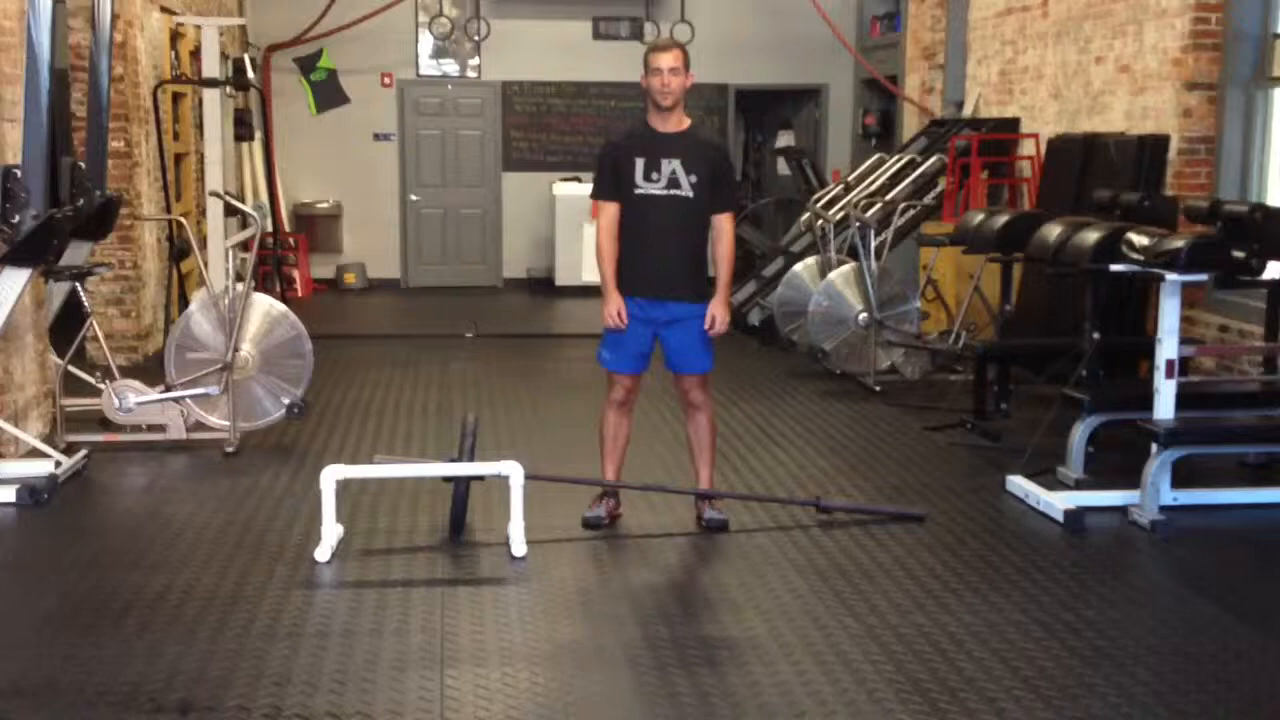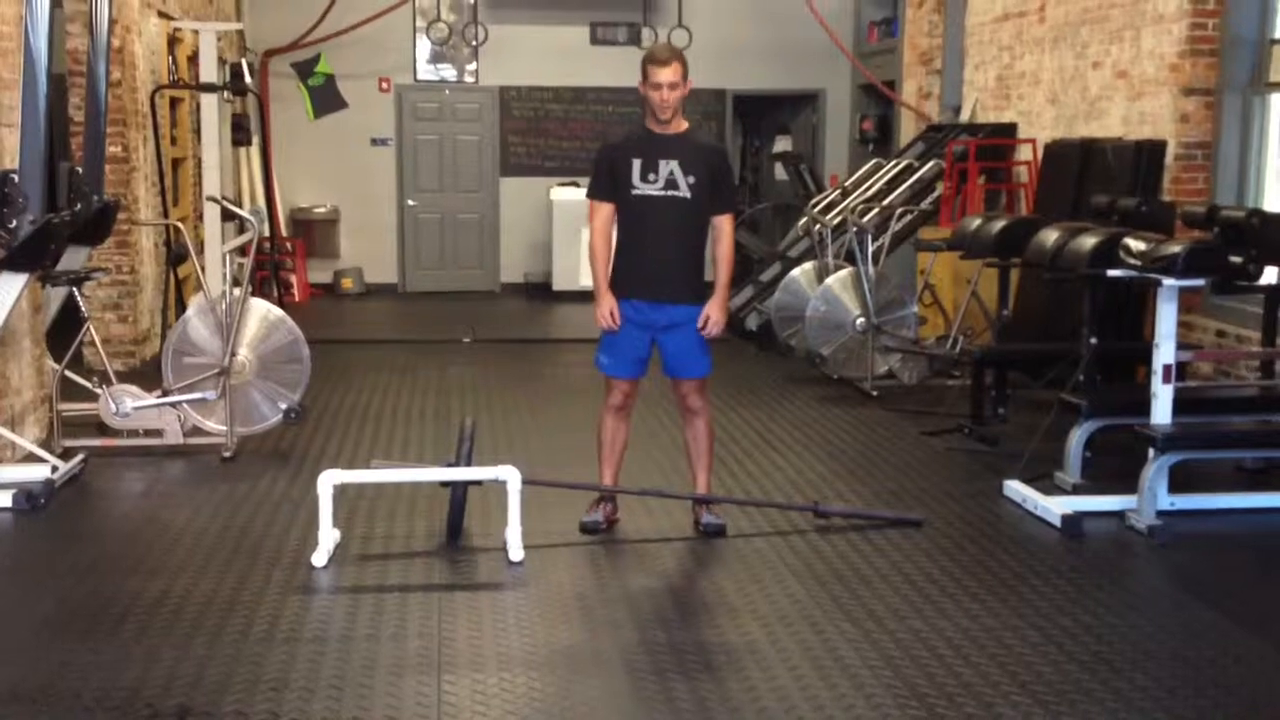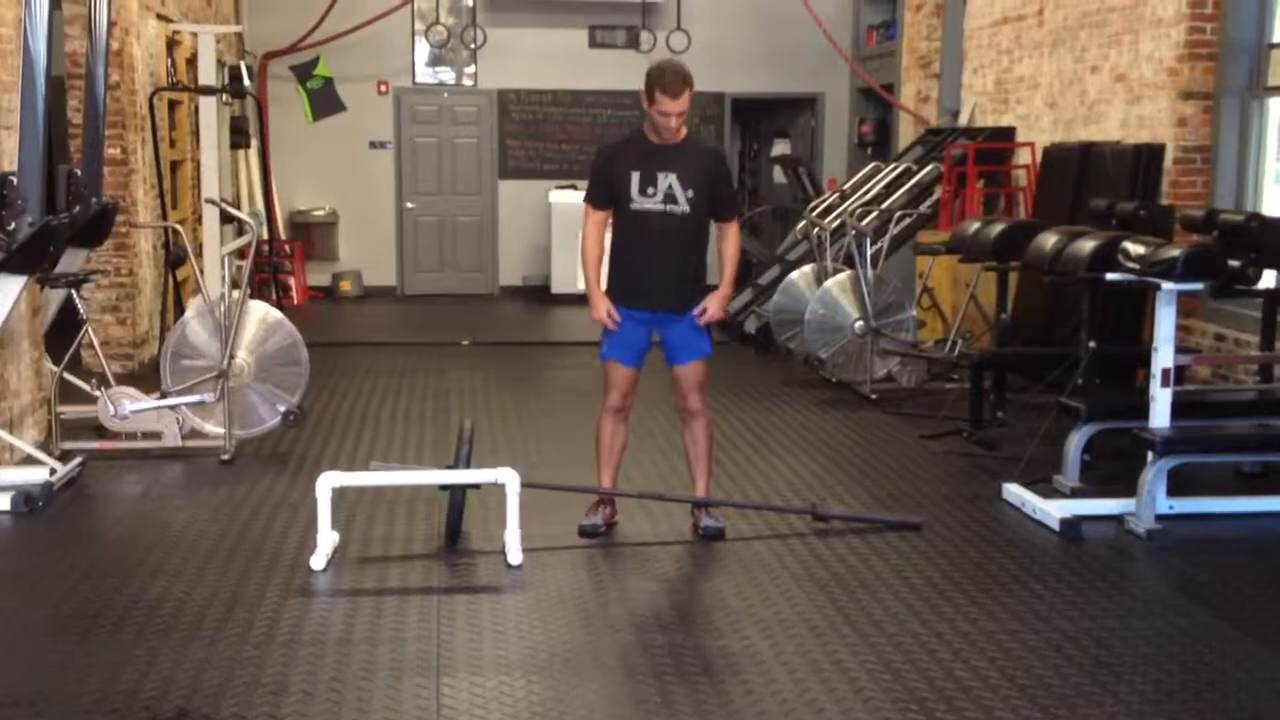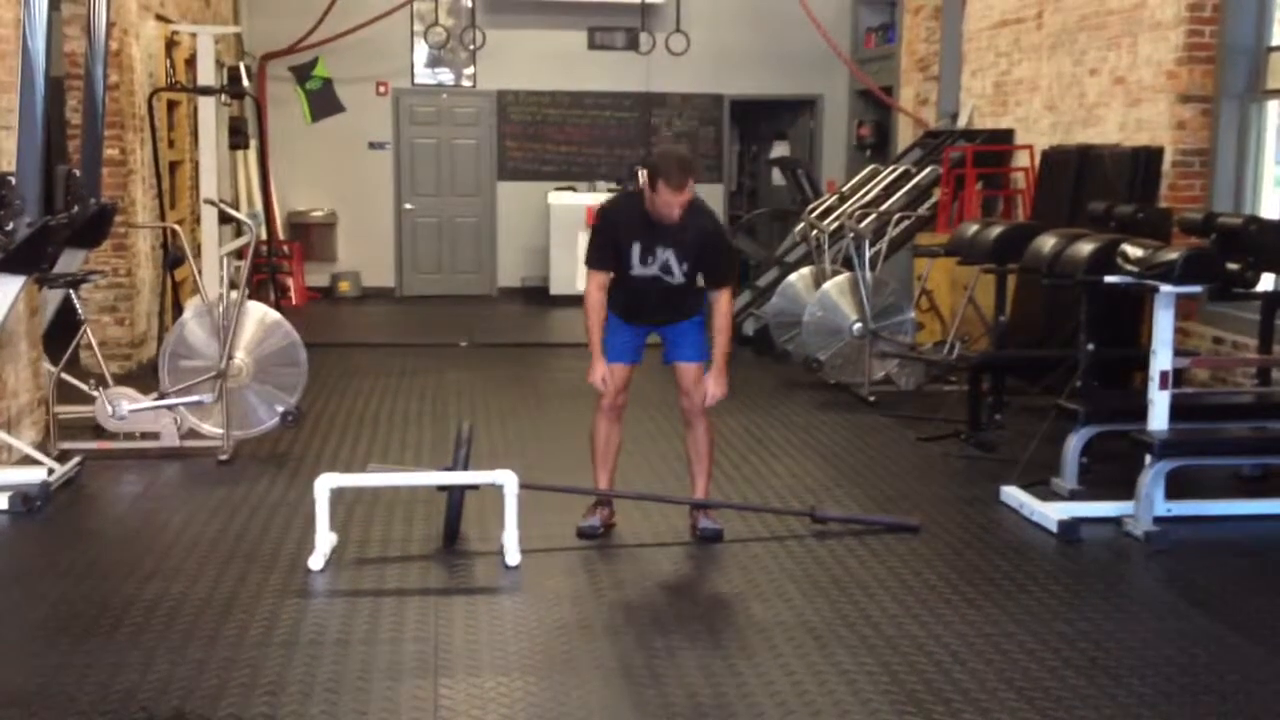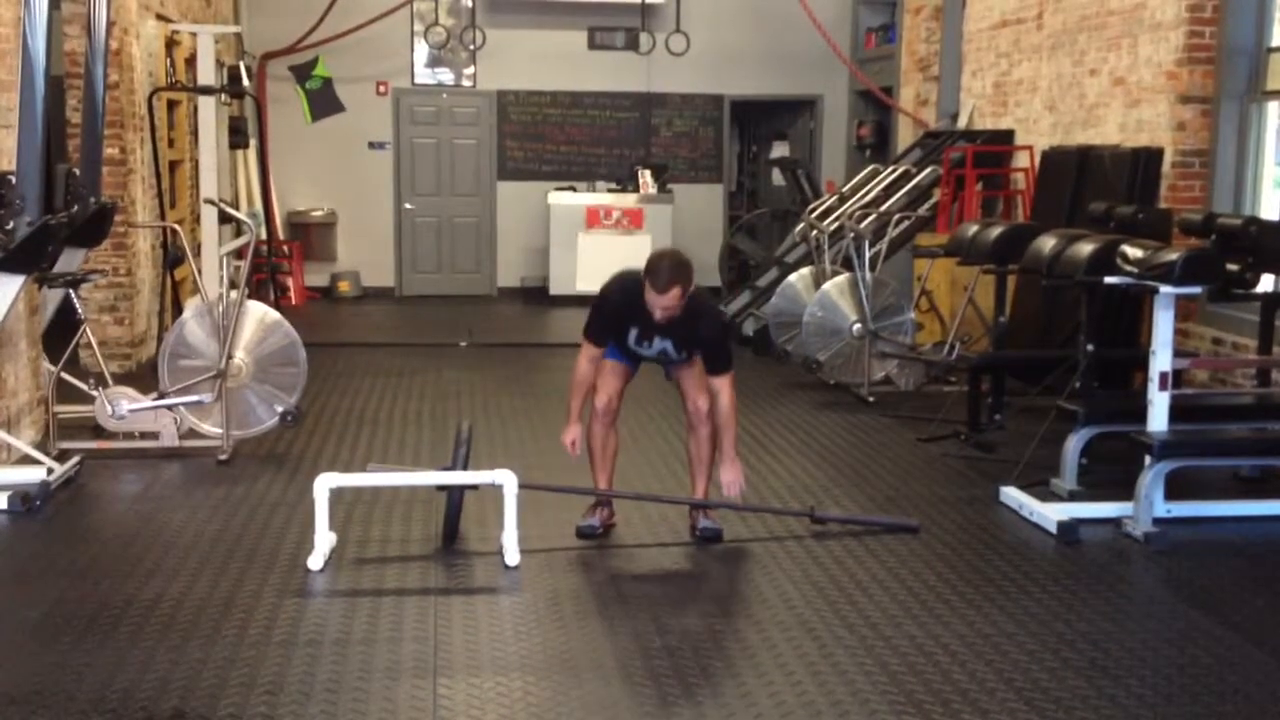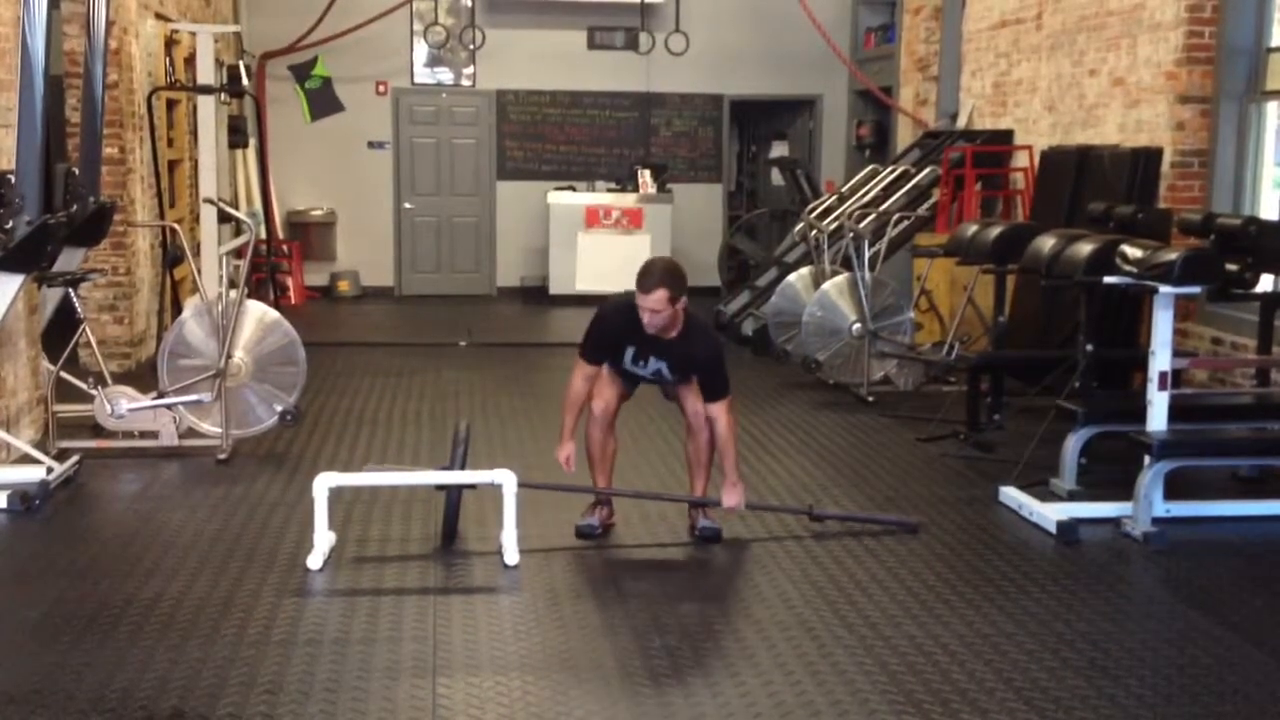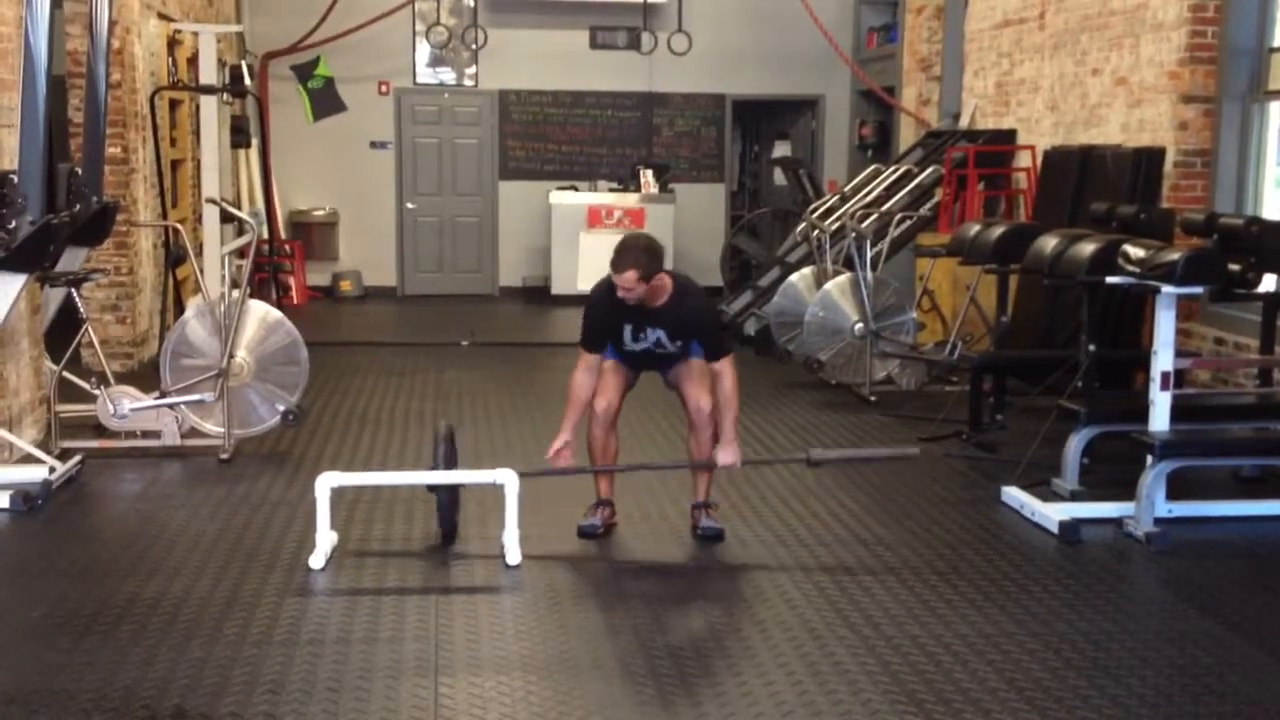
dt=0.4s
person 1, frame 1
left shoulder: (711, 153)
right shoulder: (619, 150)
left elbow: (723, 229)
right elbow: (607, 226)
left wrist: (722, 296)
right wrist: (611, 292)
left hip: (690, 301)
right hip: (632, 298)
left knee: (696, 395)
right knee: (620, 393)
left ankle: (705, 495)
right ankle: (609, 493)
person 1, frame 2
left shoulder: (709, 155)
right shoulder: (617, 152)
left elbow: (723, 229)
right elbow: (600, 225)
left wrist: (720, 296)
right wrist: (602, 292)
left hip: (687, 304)
right hip: (627, 301)
left knee: (694, 401)
right knee: (618, 398)
left ankle: (703, 499)
right ankle: (607, 497)
person 1, frame 3
left shoulder: (709, 160)
right shoulder: (614, 157)
left elbow: (729, 228)
right elbow: (594, 225)
left wrist: (723, 290)
right wrist: (594, 292)
left hip: (688, 306)
right hip: (626, 305)
left knee: (693, 402)
right knee: (616, 400)
left ankle: (702, 503)
right ankle: (605, 501)
person 1, frame 4
left shoulder: (706, 226)
right shoulder: (615, 215)
left elbow: (721, 297)
right elbow: (597, 286)
left wrist: (718, 369)
right wrist: (597, 356)
left hip: (683, 316)
right hip: (625, 314)
left knee: (695, 404)
right knee: (609, 400)
left ankle: (700, 507)
right ankle: (603, 504)
person 1, frame 5
left shoulder: (707, 317)
right shoulder: (617, 294)
left elbow: (722, 389)
right elbow: (589, 356)
left wrist: (730, 459)
right wrist: (573, 421)
left hip: (683, 349)
right hip: (624, 343)
left knee: (701, 408)
right knee: (603, 404)
left ankle: (699, 507)
right ankle: (603, 504)
person 1, frame 6
left shoulder: (701, 342)
right shoulder: (613, 314)
left elbow: (720, 415)
right elbow: (583, 376)
left wrist: (732, 481)
right wrist: (567, 438)
left hip: (677, 373)
right hip: (621, 366)
left knee: (700, 415)
right knee: (599, 410)
left ankle: (699, 507)
right ankle: (602, 504)
person 1, frame 7
left shoulder: (693, 302)
right shoulder: (603, 298)
left elbow: (724, 369)
right elbow: (588, 367)
left wrist: (728, 440)
right wrist: (567, 431)
left hip: (679, 352)
right hip: (621, 352)
left knee: (703, 409)
right knee: (602, 408)
left ankle: (702, 506)
right ankle: (604, 504)
